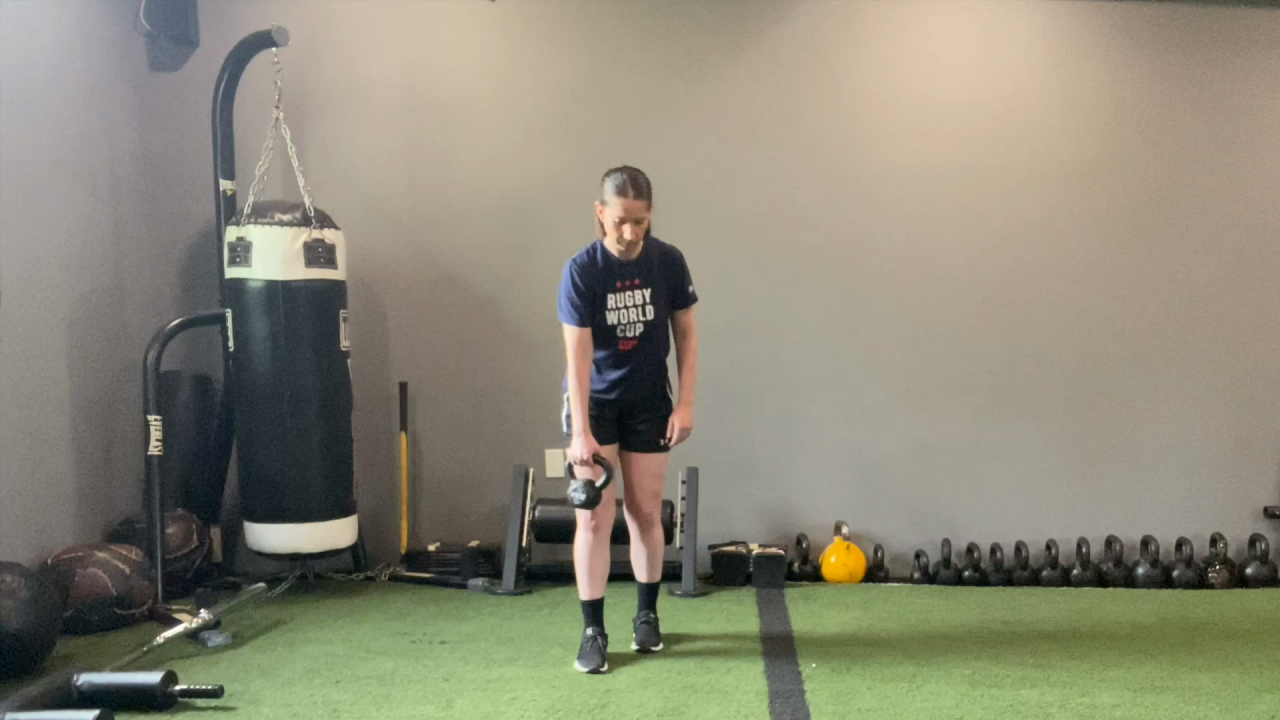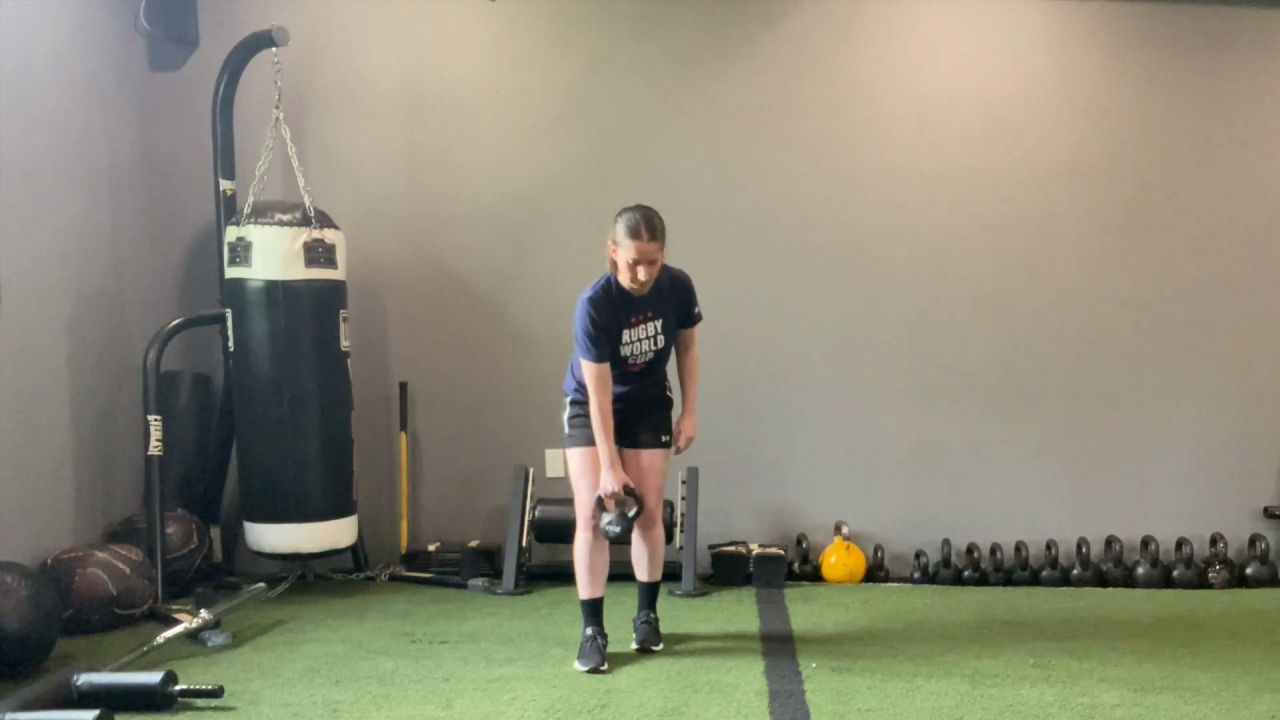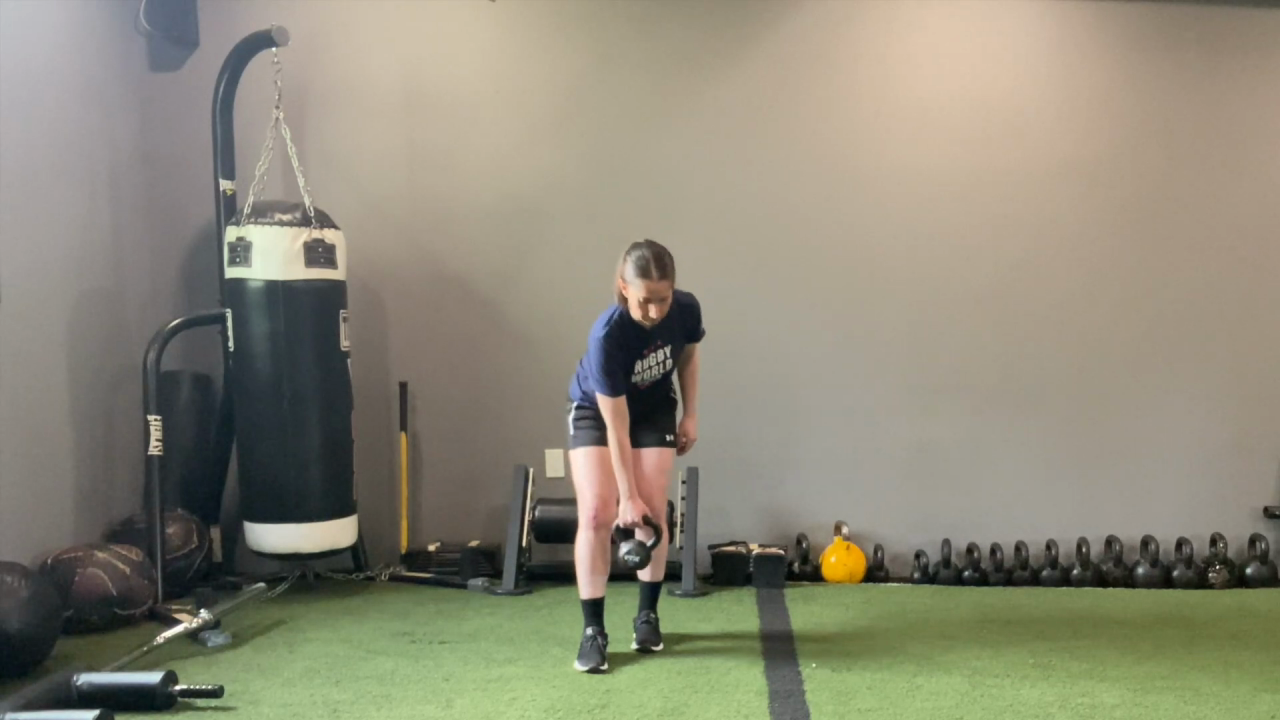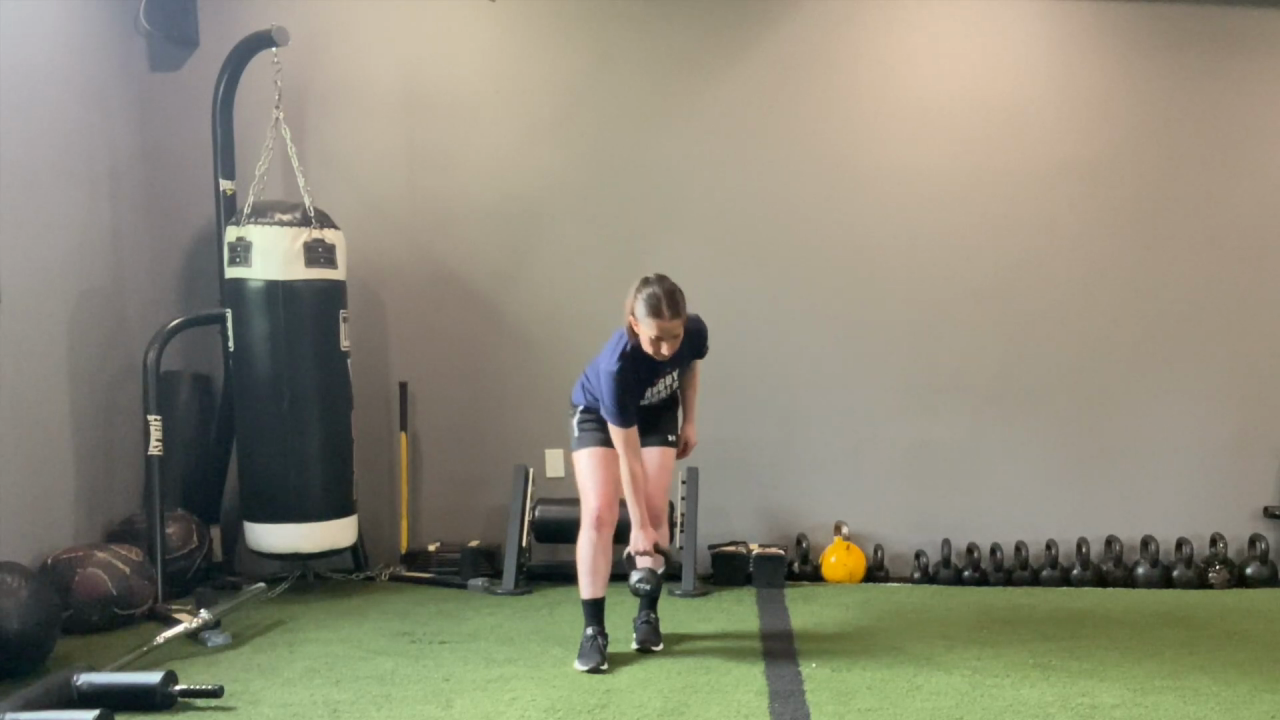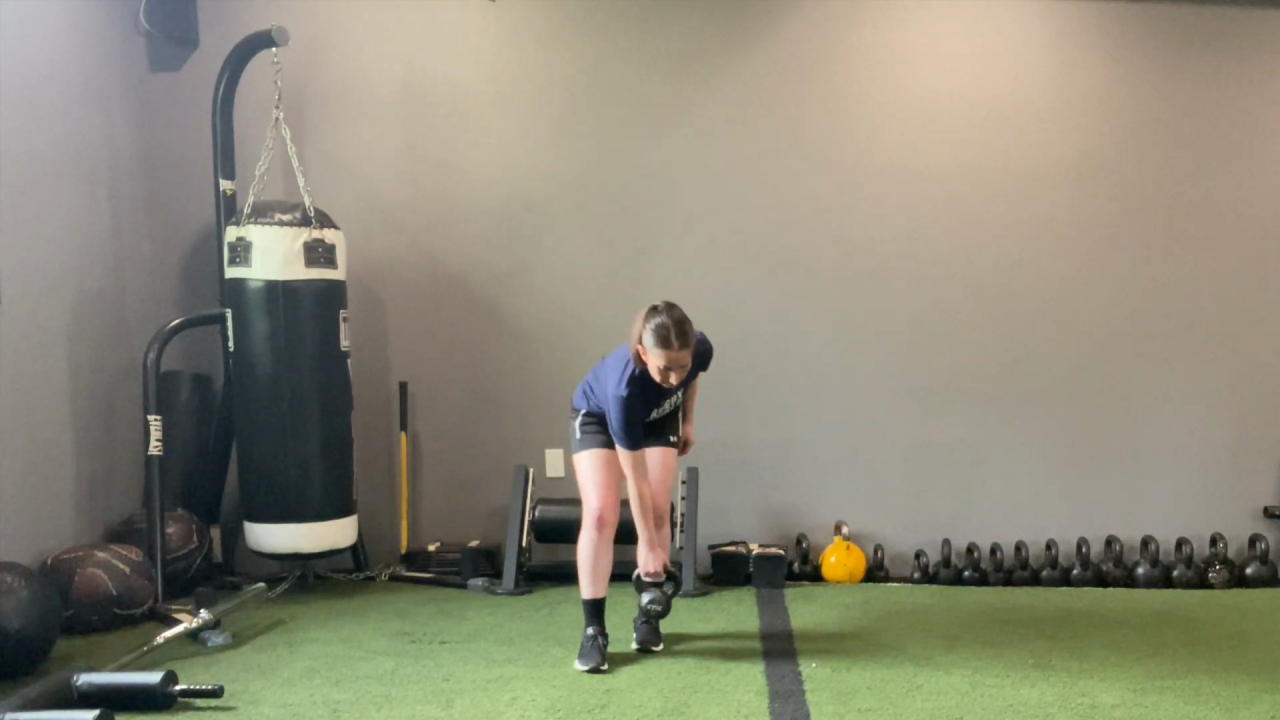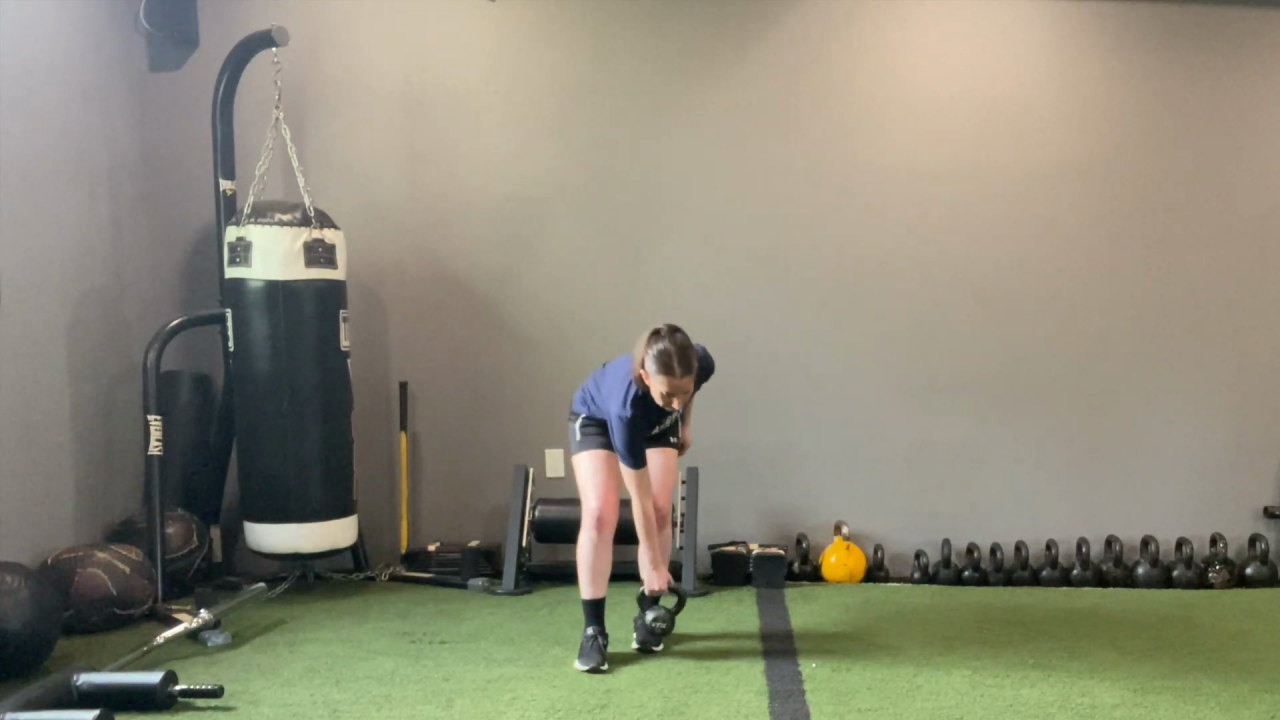
dt=0.4s
person 1, frame 1
left shoulder: (668, 262)
right shoulder: (581, 270)
left elbow: (685, 335)
right elbow: (577, 355)
left wrist: (685, 402)
right wrist: (580, 433)
left hip: (649, 403)
right hip: (594, 403)
left knee: (646, 513)
right knee: (594, 516)
left ankle: (647, 615)
right ankle: (593, 631)
person 1, frame 2
left shoulder: (678, 286)
right shoulder: (594, 303)
left elbow: (687, 348)
right elbow: (599, 393)
left wrist: (689, 412)
right wrist: (608, 466)
left hip: (649, 405)
right hip: (588, 406)
left knee: (648, 510)
right knee: (593, 511)
left ankle: (647, 615)
right ankle: (593, 631)
person 1, frame 3
left shoulder: (686, 308)
right shoulder: (607, 335)
right elbow: (616, 428)
left wrist: (690, 415)
right wrist: (627, 496)
left hip: (655, 409)
right hip: (594, 410)
left knee: (654, 510)
right knee: (597, 513)
left ankle: (647, 615)
right ankle: (593, 630)
person 1, frame 4
left shoulder: (695, 332)
right shoulder: (617, 364)
right elbow: (629, 458)
left wrist: (689, 421)
right wrist: (638, 526)
left hip: (657, 415)
right hip: (596, 414)
left knee: (657, 509)
right knee: (599, 513)
left ankle: (647, 615)
right ankle: (593, 631)
person 1, frame 5
left shoulder: (701, 350)
right shoulder: (624, 387)
right elbow: (637, 481)
left wrist: (687, 422)
right wrist: (649, 547)
left hip: (657, 420)
right hip: (596, 417)
left knee: (659, 509)
right knee: (600, 513)
left ankle: (648, 615)
right ankle: (593, 630)
person 1, frame 6
left shoulder: (702, 364)
right shoulder: (627, 404)
right elbow: (640, 499)
left wrist: (685, 426)
right wrist: (654, 565)
left hip: (657, 426)
right hip: (595, 420)
left knee: (662, 508)
right knee: (600, 513)
left ankle: (648, 615)
right ankle: (593, 631)
